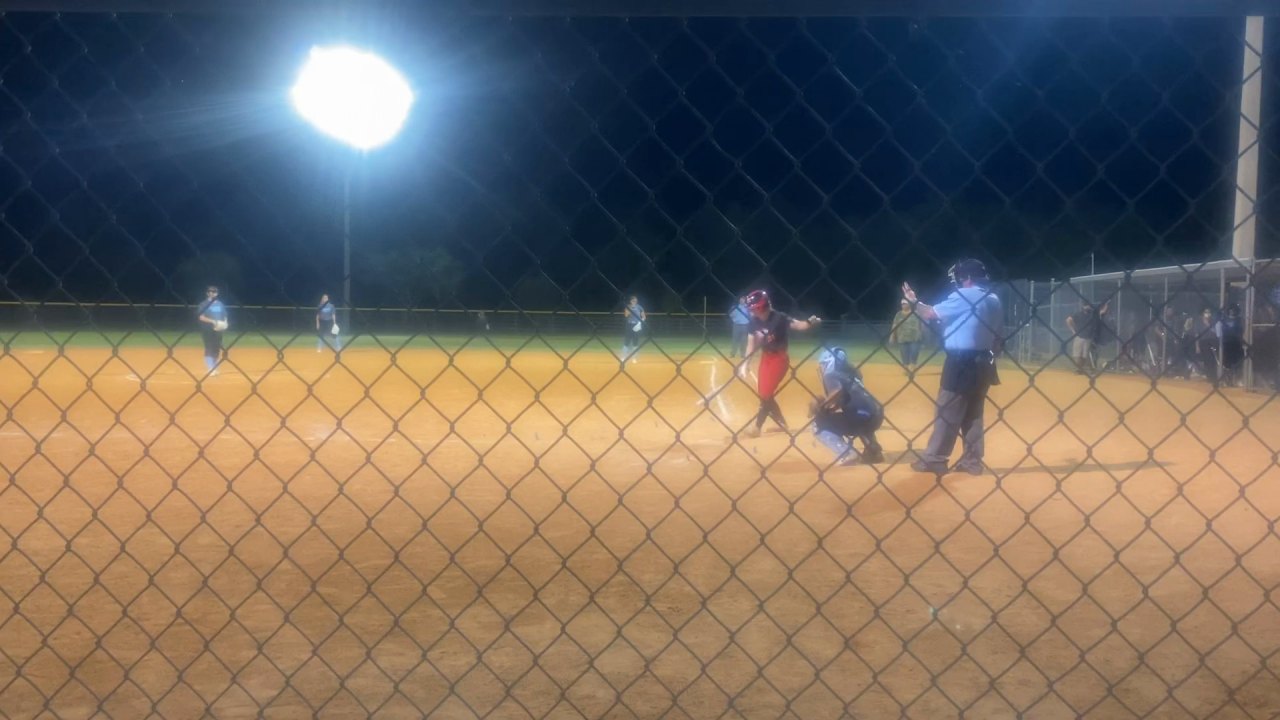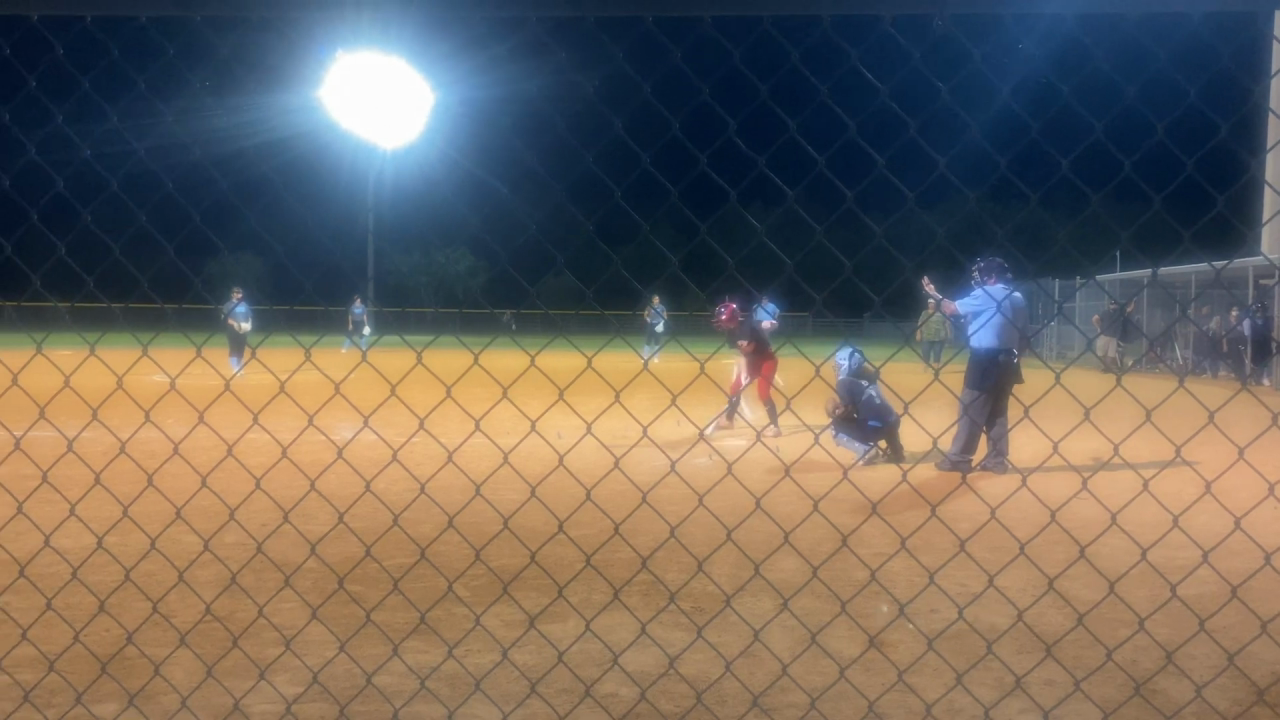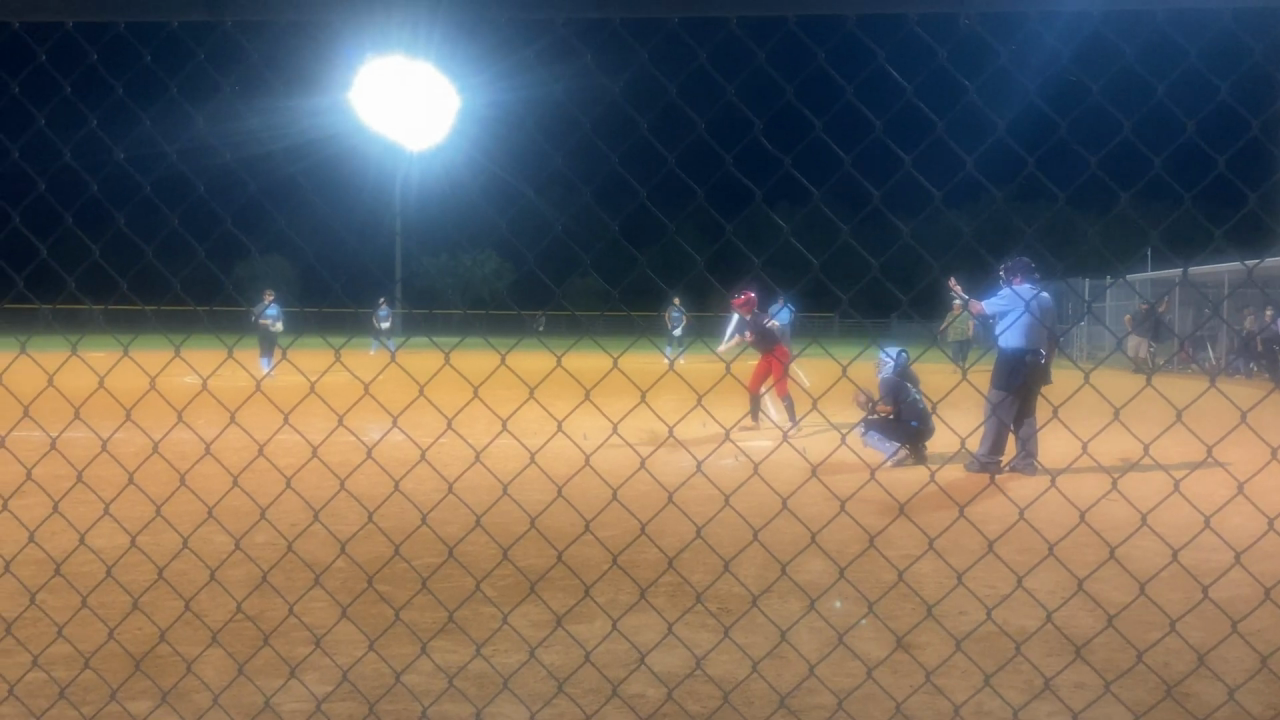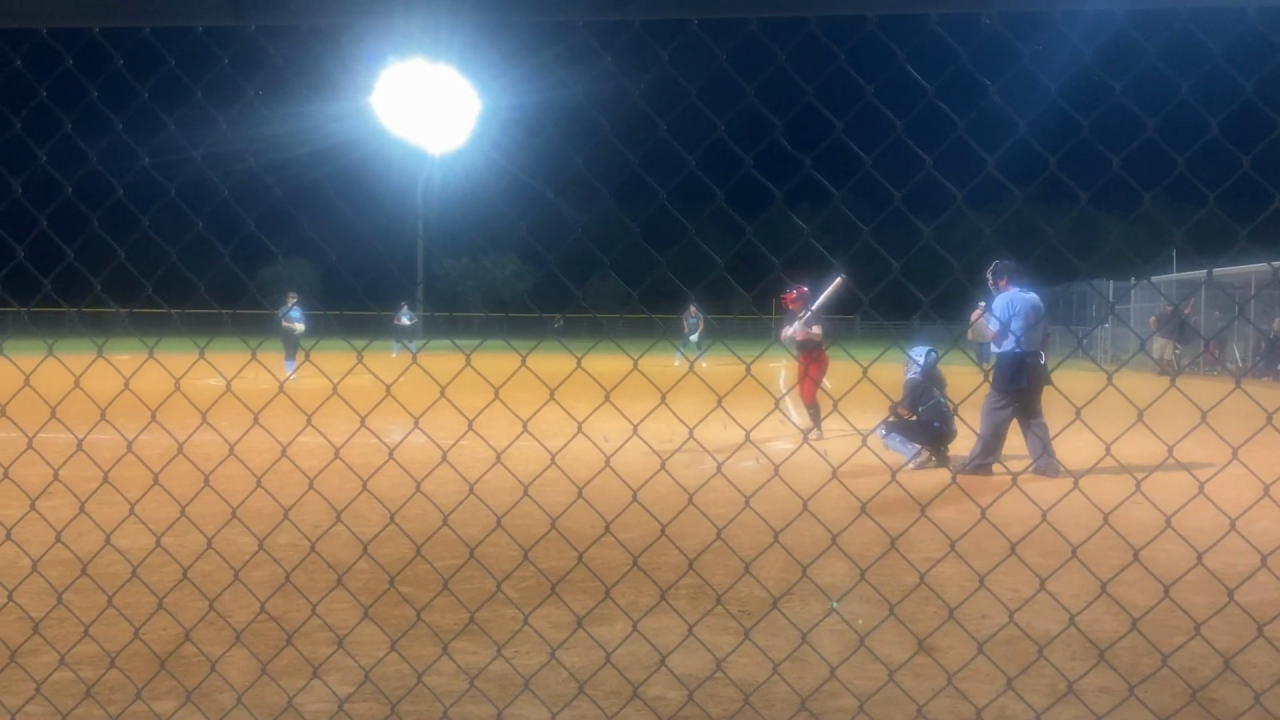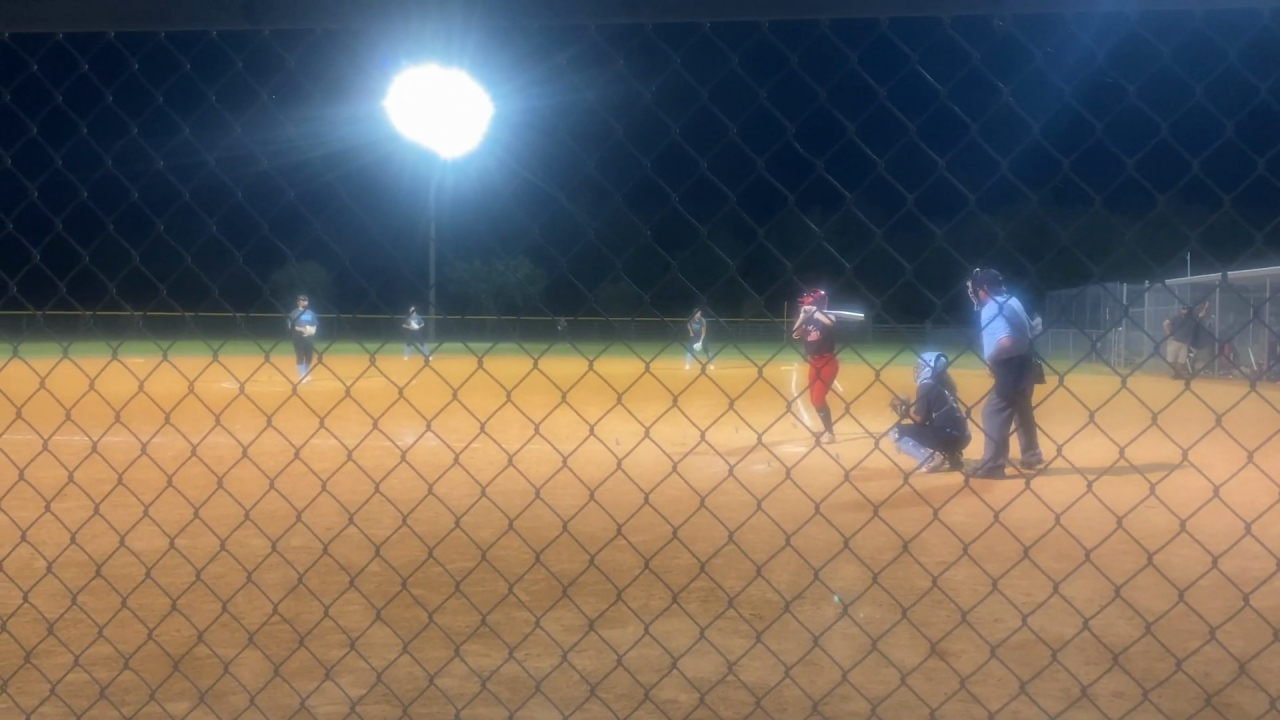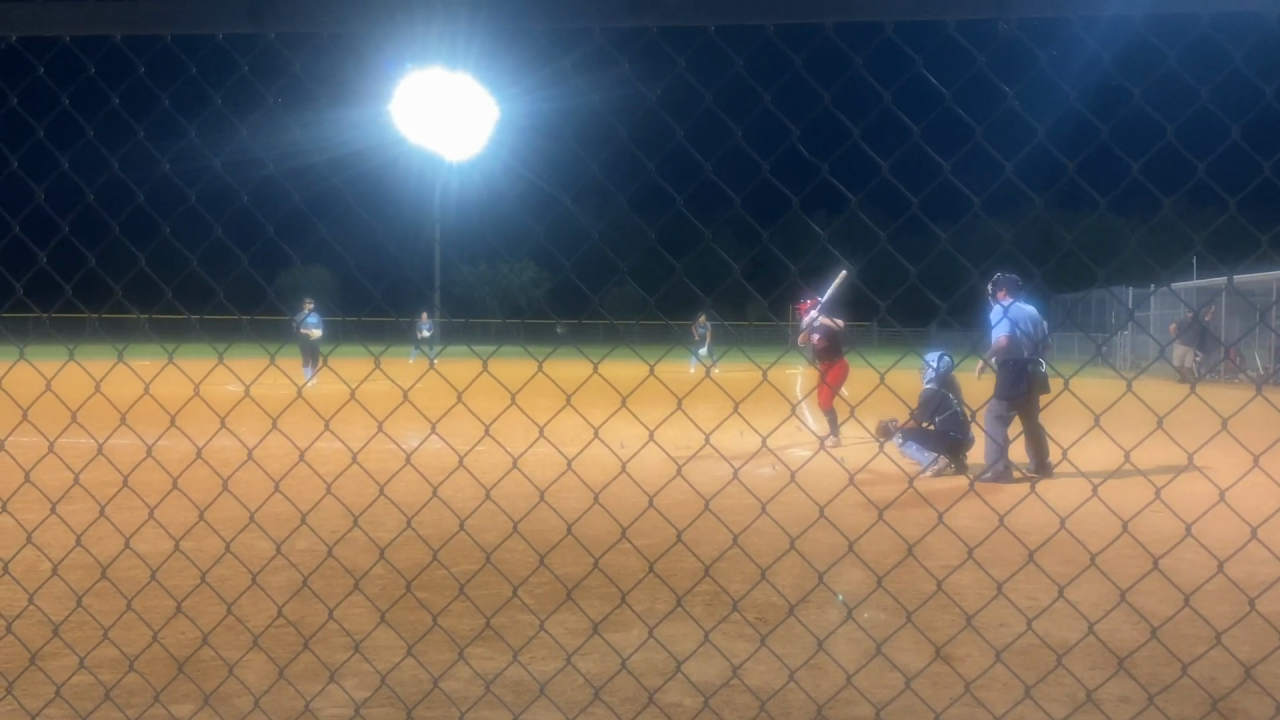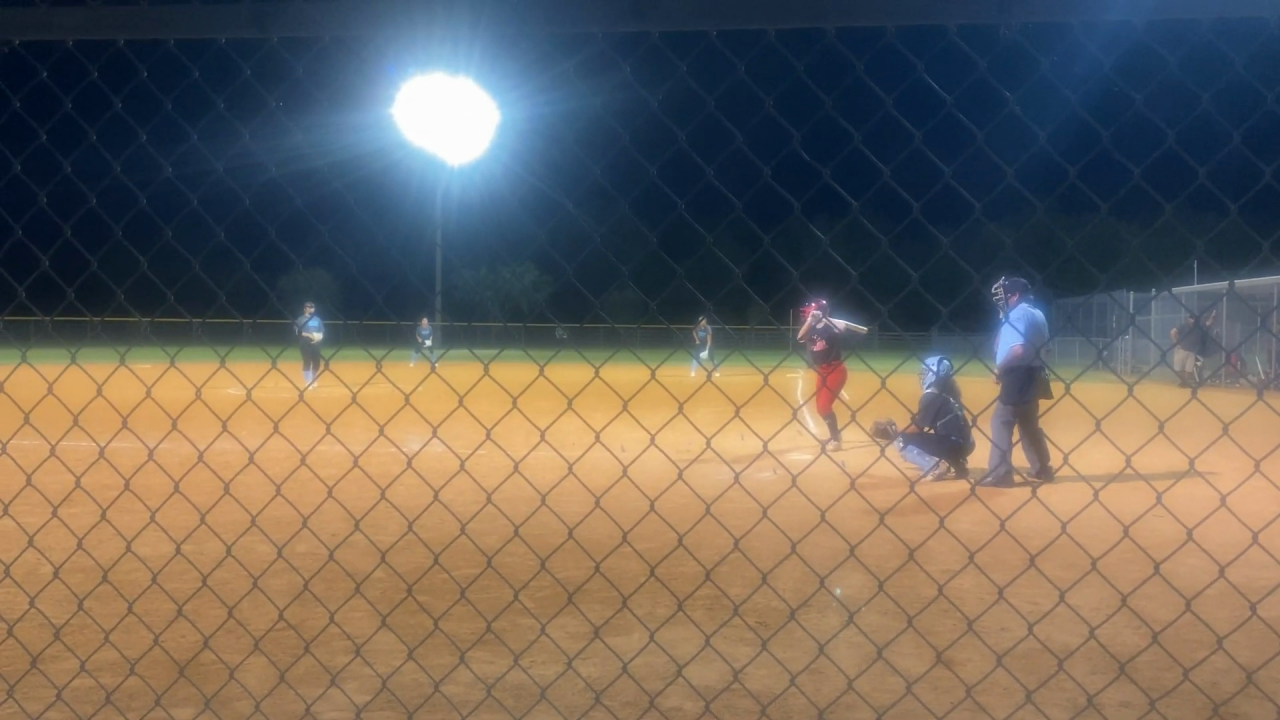
dt=0.7s
person 1, frame 1
left shoulder: (963, 296)
right shoulder: (994, 300)
left elbow: (930, 314)
right elbow: (997, 337)
left wrist: (913, 300)
right wrist: (988, 360)
left hip: (961, 362)
right hip: (983, 363)
left knee: (947, 412)
right knee: (973, 413)
left ankle: (934, 459)
right ankle: (972, 460)
person 1, frame 2
left shoulder: (986, 294)
right shoulder: (1019, 299)
left elbow: (951, 309)
right elbow: (1024, 336)
left wrist: (934, 294)
right wrist: (1015, 361)
left hip: (985, 361)
right hip: (1007, 361)
left knee: (971, 410)
right knee: (998, 412)
left ankle: (959, 458)
right ankle: (997, 459)
person 1, frame 3
left shoulder: (1012, 294)
right shoulder: (1046, 299)
left elbow: (978, 309)
right elbow: (1052, 337)
left wrist: (960, 294)
right wrist: (1046, 363)
left hip: (1012, 361)
right hip: (1036, 362)
left knee: (997, 409)
right knee: (1026, 412)
left ankle: (988, 460)
right ankle: (1026, 461)
person 1, frame 4
left shoulder: (1005, 299)
right shoulder: (1035, 299)
left elbow: (993, 335)
right elbow: (1044, 335)
left hip: (1011, 365)
right hip: (1033, 363)
left knee: (995, 412)
right knee: (1032, 414)
left ankle: (981, 462)
right ankle: (1047, 462)
person 1, frame 5
left shoulder: (992, 309)
right shoulder: (1012, 302)
left elbow: (1006, 343)
right elbow: (1027, 333)
left wrist: (991, 360)
left hip: (1011, 369)
right hip: (1025, 366)
left knee: (994, 415)
right knee: (1022, 412)
left ankle: (992, 465)
right ankle: (1031, 455)
person 1, frame 6
left shoulder: (1001, 309)
right shoulder: (1033, 311)
left elbow: (1003, 341)
right elbow: (1045, 344)
left wrist: (985, 359)
left hip: (1013, 372)
right hip: (1034, 372)
left knee: (995, 418)
right knee: (1031, 420)
left ankle: (998, 469)
right ankle: (1041, 465)
person 1, frame 7
left shoulder: (1017, 314)
right shoulder: (1038, 315)
left elbow: (1018, 350)
right elbow: (1042, 348)
left wrist: (1000, 368)
left hip: (1018, 377)
right hip: (1033, 376)
left knee: (1001, 422)
right knee: (1029, 424)
left ankle: (1000, 473)
right ankle: (1042, 469)
